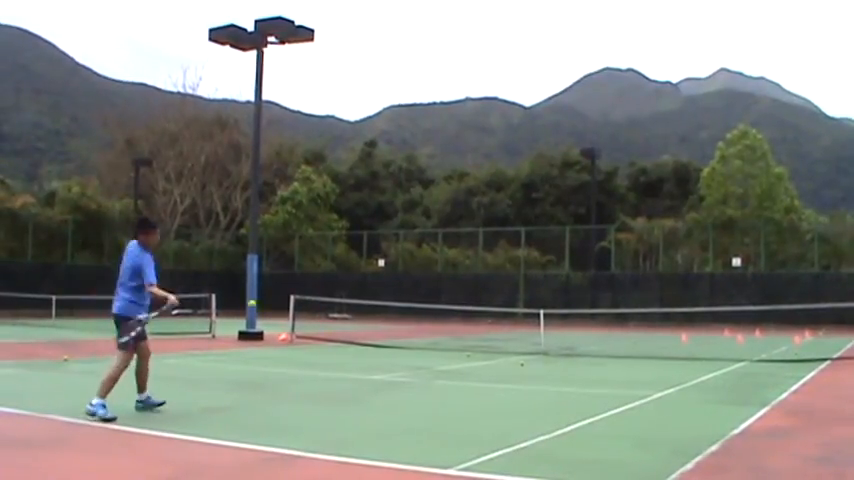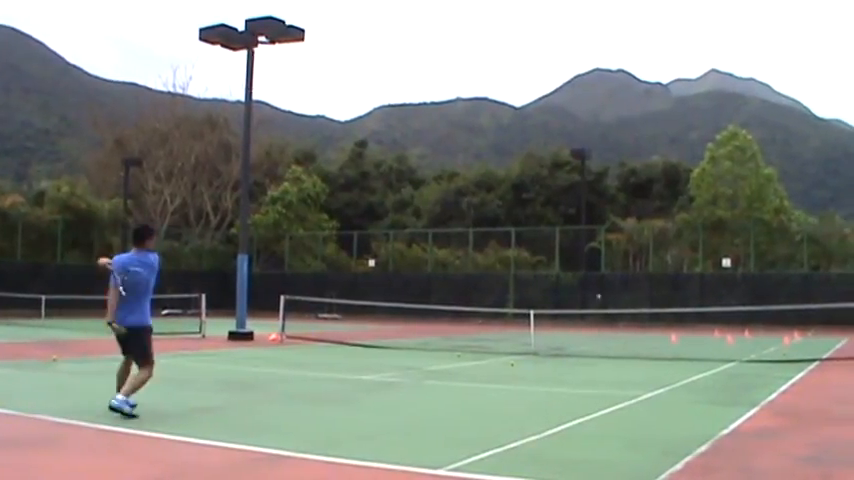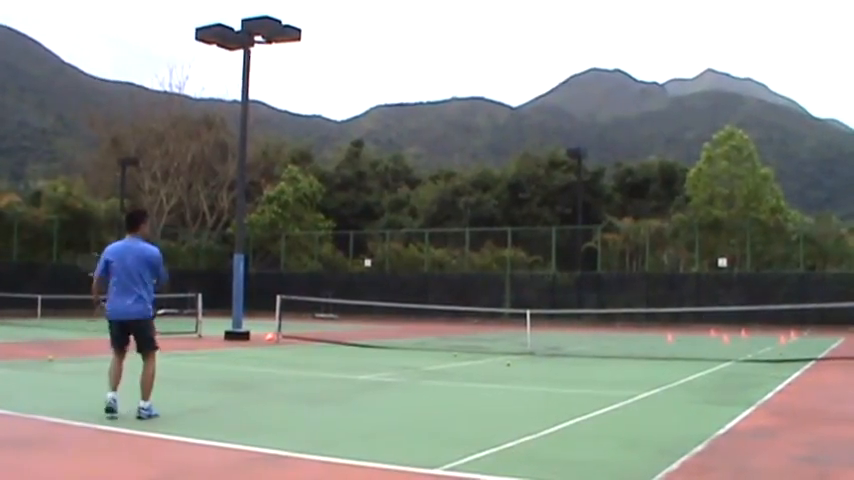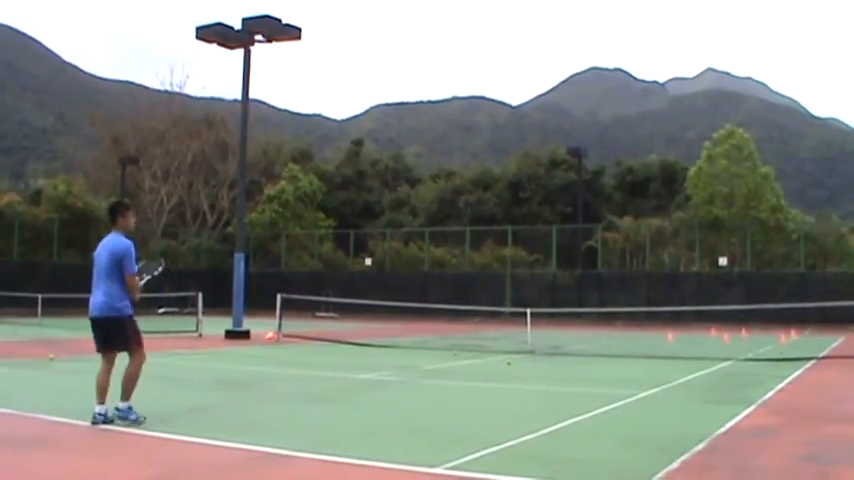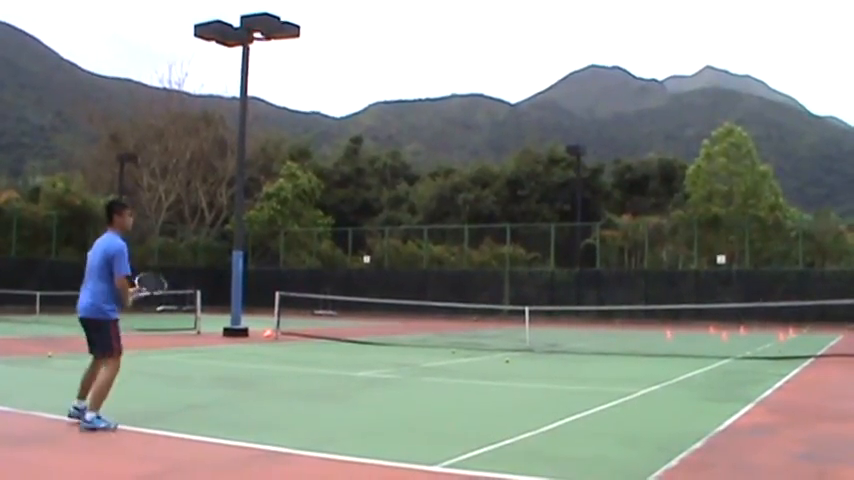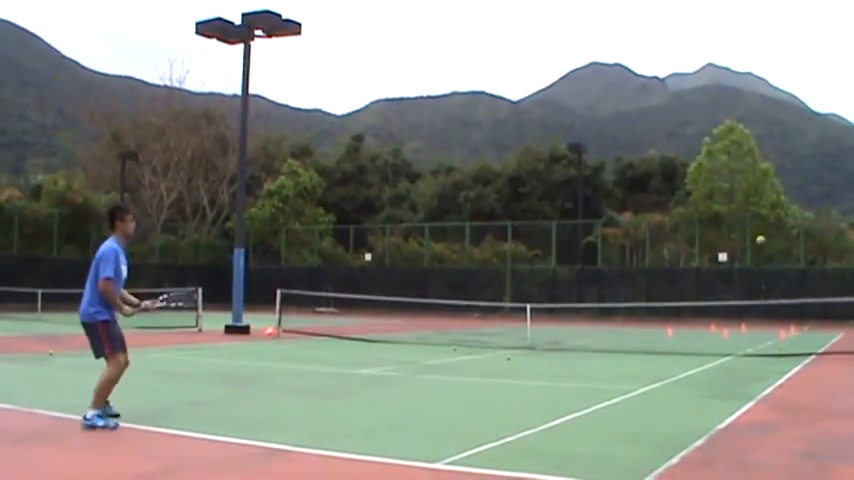
dt=0.4s
person 1, frame 1
left shoulder: (133, 245)
right shoulder: (145, 260)
right elbow: (151, 288)
right wrist: (168, 296)
left hip: (133, 313)
right hip: (129, 313)
left knee: (145, 352)
right knee: (124, 358)
left ankle: (143, 398)
right ankle: (97, 403)
person 1, frame 2
left shoulder: (119, 261)
right shoulder: (153, 260)
left elbow: (113, 291)
left wrist: (110, 319)
right wrist: (109, 263)
left hip: (120, 321)
right hip: (140, 322)
left knee: (129, 359)
right knee: (146, 370)
left ankle: (120, 398)
right ankle: (120, 398)
person 1, frame 3
left shoulder: (111, 250)
right shoulder: (152, 252)
left elbow: (97, 281)
right elbow: (162, 283)
left wrist: (97, 300)
left hip: (115, 313)
right hip: (141, 313)
left knee: (118, 355)
right knee: (149, 359)
left ankle: (112, 397)
right ankle: (145, 406)
person 1, frame 4
left shoulder: (102, 245)
right shoulder: (125, 245)
right elbow: (131, 282)
left wrist: (130, 289)
right wrist: (136, 294)
left hip: (97, 310)
right hip: (117, 310)
left knee: (107, 360)
right knee: (137, 355)
left ankle: (100, 411)
right ankle: (123, 407)
person 1, frame 5
left shoulder: (100, 243)
right shoulder: (118, 246)
right elbow: (120, 283)
left wrist: (124, 292)
right wrist: (126, 300)
left hip: (87, 309)
right hip: (103, 312)
left knee: (99, 360)
right knee: (111, 364)
left ankle: (79, 406)
right ankle: (91, 416)
person 1, frame 6
left shoulder: (117, 250)
right shoulder: (111, 250)
right elbow: (104, 286)
left wrist: (136, 302)
right wrist: (122, 309)
left hip: (104, 315)
right hip: (97, 315)
left knee: (121, 362)
right knee: (116, 363)
left ankle: (100, 402)
right ankle: (92, 414)
